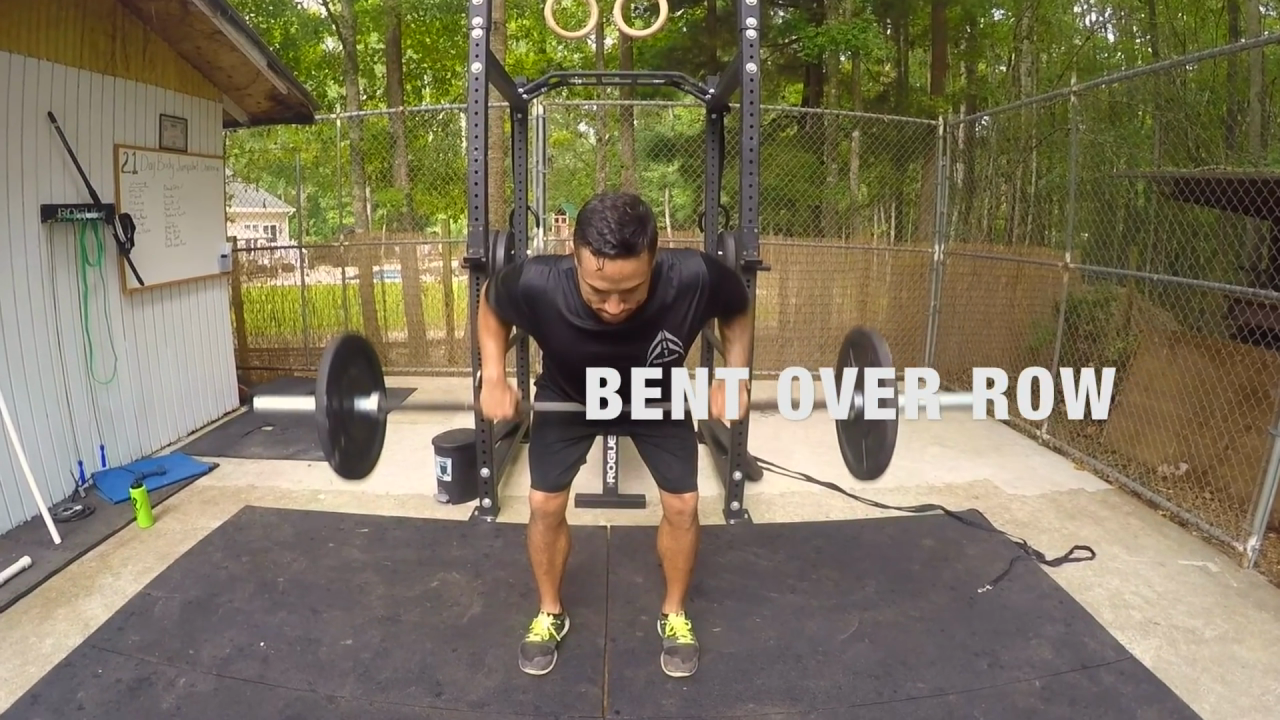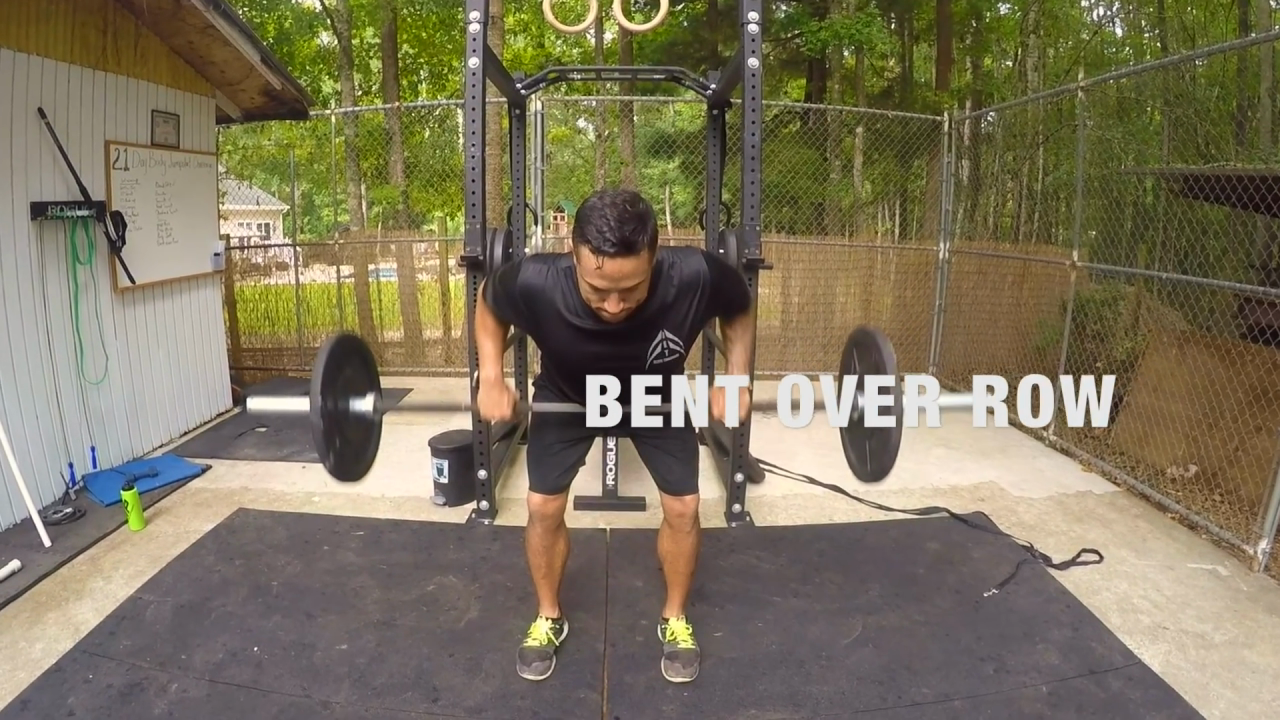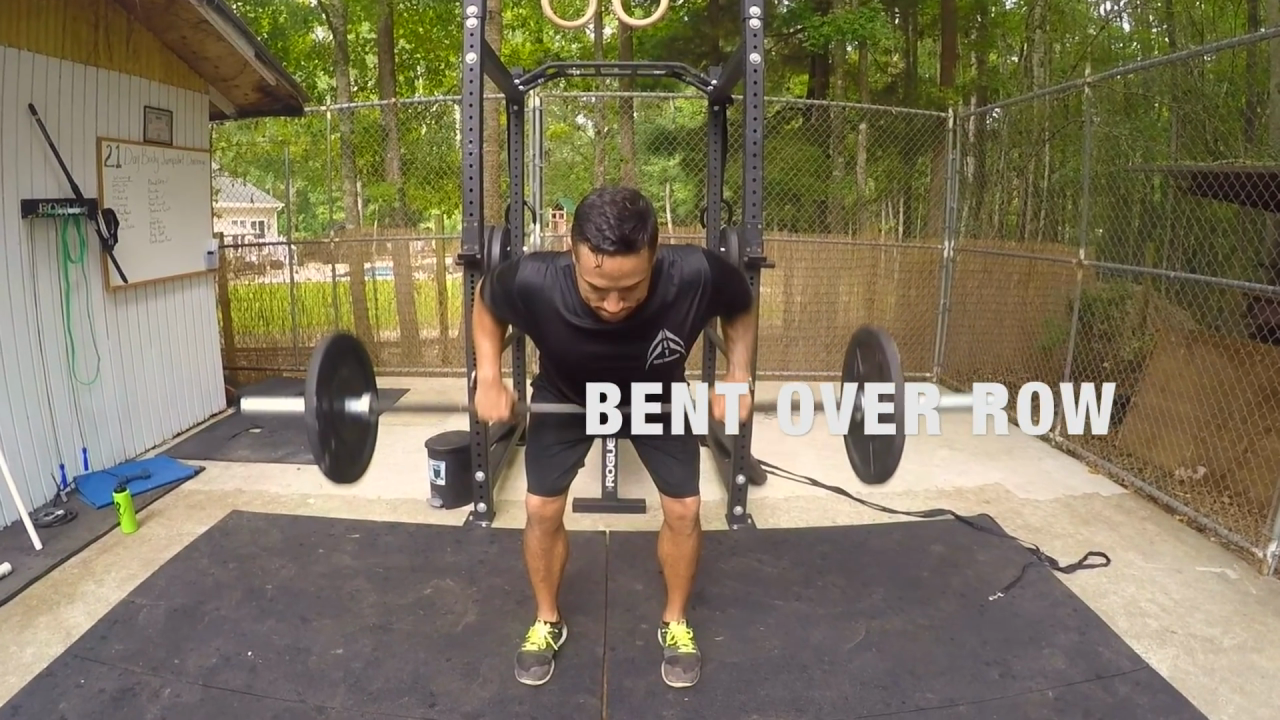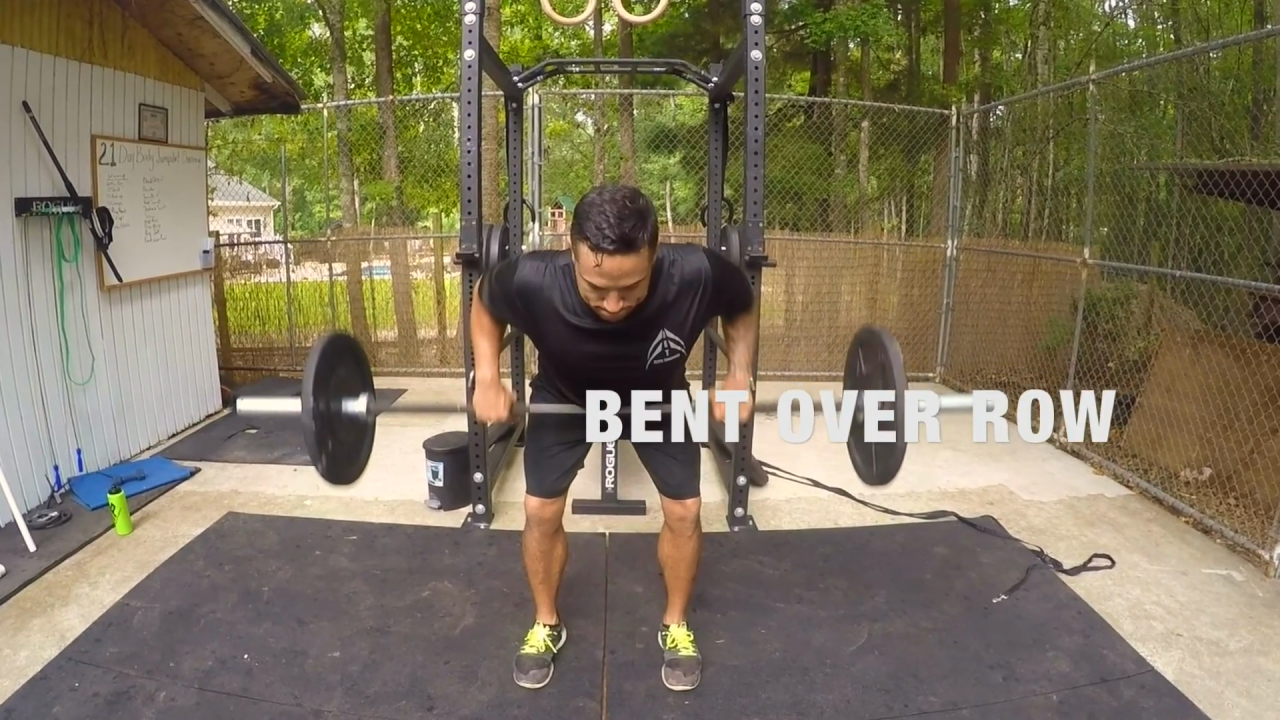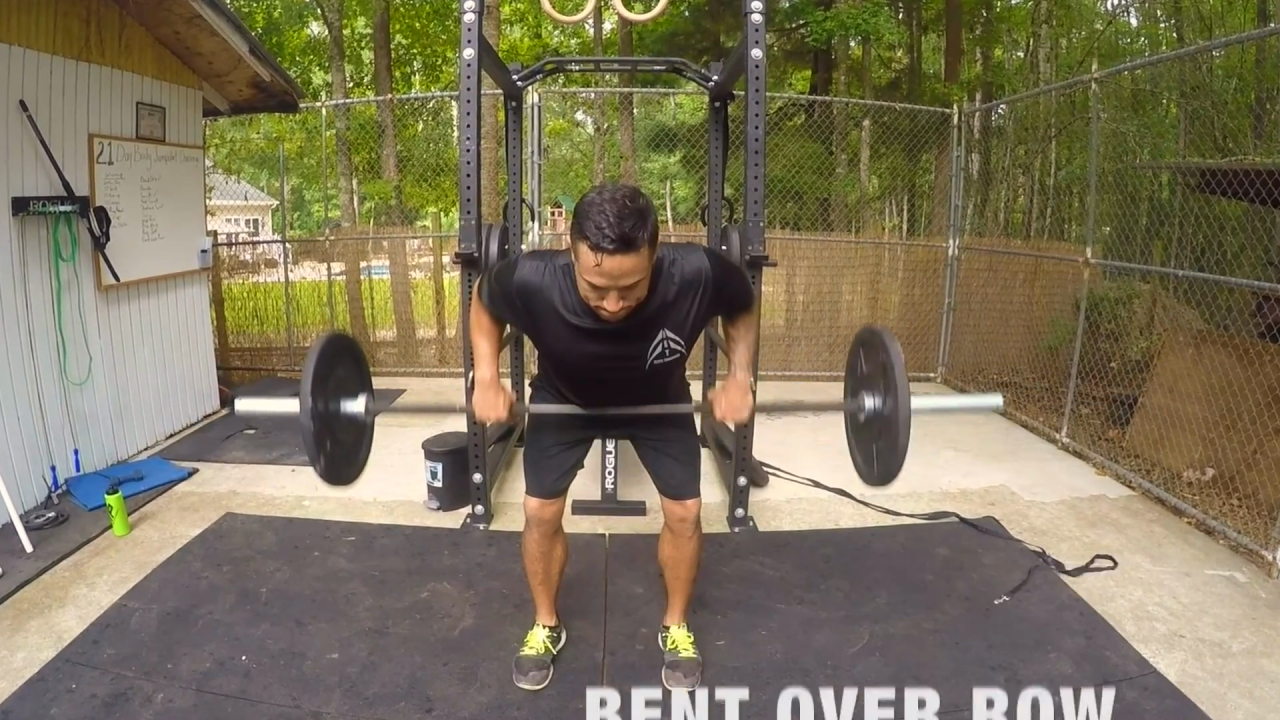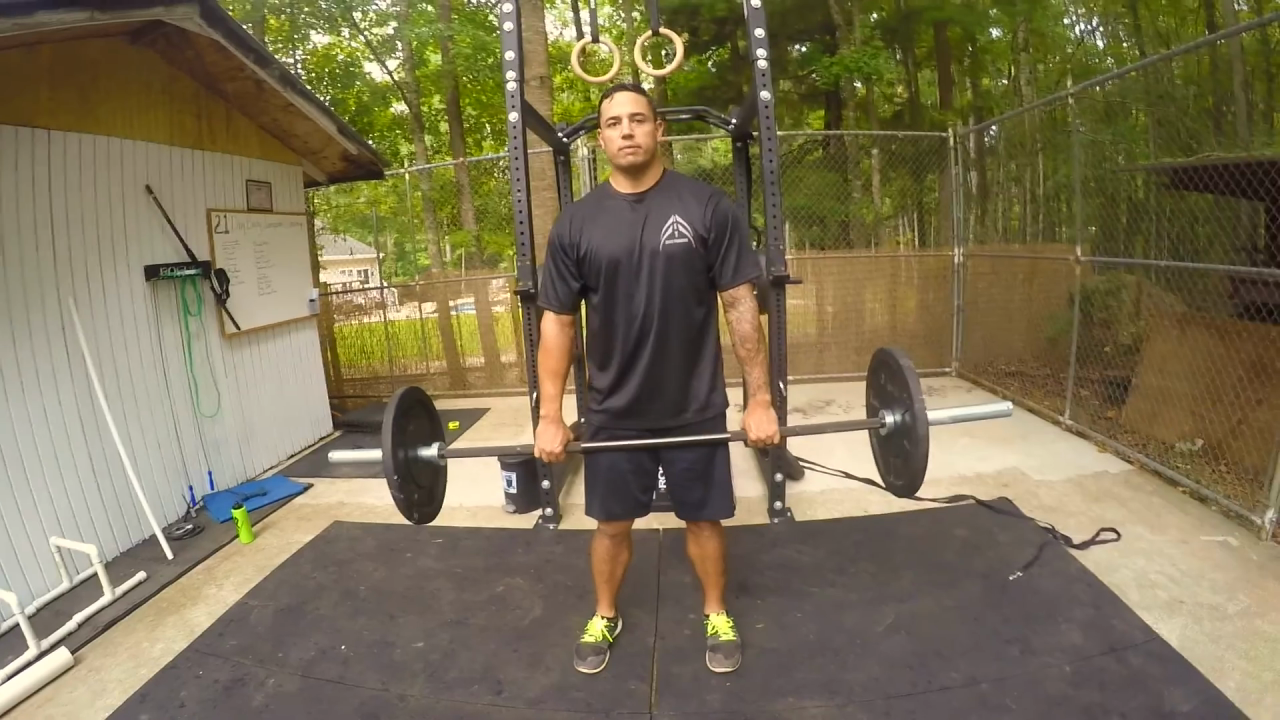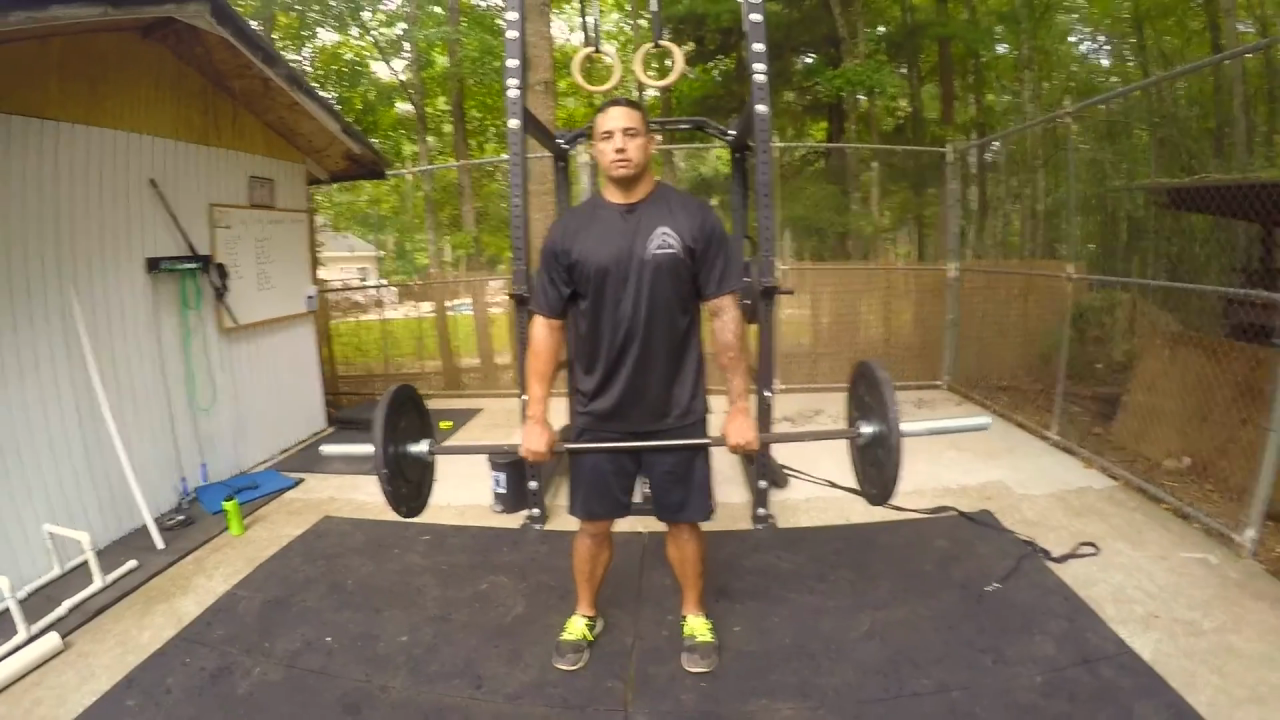
dt=0.3s
person 1, frame 1
left shoulder: (695, 277)
right shoulder: (536, 283)
left elbow: (738, 309)
right elbow: (490, 303)
left wrist: (734, 378)
right wrist: (493, 378)
left hip: (658, 398)
right hip: (567, 397)
left knee: (682, 504)
right knee: (544, 503)
left ankle: (674, 614)
right ankle: (550, 613)
person 1, frame 2
left shoulder: (696, 275)
right shoulder: (534, 281)
left elbow: (739, 307)
right elbow: (488, 302)
left wrist: (736, 378)
right wrist: (491, 377)
left hip: (658, 397)
right hip: (565, 397)
left knee: (683, 506)
right knee: (543, 505)
left ankle: (674, 618)
right ankle: (548, 618)
person 1, frame 3
left shoulder: (696, 274)
right shoulder: (532, 280)
left elbow: (741, 307)
right elbow: (485, 302)
left wrist: (738, 378)
right wrist: (488, 378)
left hip: (659, 397)
right hip: (564, 397)
left knee: (683, 508)
right knee: (541, 507)
left ankle: (675, 623)
right ankle: (546, 622)
person 1, frame 4
left shoulder: (698, 273)
right shoulder: (530, 280)
left elbow: (742, 307)
right elbow: (483, 301)
left wrist: (739, 378)
right wrist: (487, 379)
left hip: (659, 398)
right hip: (563, 398)
left knee: (684, 510)
right knee: (540, 509)
left ankle: (675, 626)
right ankle: (546, 624)
person 1, frame 5
left shoulder: (697, 273)
right shoulder: (530, 279)
left elbow: (743, 308)
right elbow: (483, 302)
left wrist: (738, 379)
right wrist: (487, 379)
left hip: (659, 401)
right hip: (564, 400)
left knee: (684, 510)
right knee: (540, 510)
left ankle: (675, 627)
right ankle: (546, 625)
person 1, frame 6
left shoulder: (707, 206)
right shoulder: (576, 222)
left elbow: (740, 303)
right elbow: (557, 321)
left wrist: (760, 399)
right wrist: (549, 416)
left hip: (696, 409)
right hip: (613, 413)
left knee: (704, 519)
right knee: (611, 524)
left ankle: (716, 614)
right ankle: (605, 616)
person 1, frame 7
left shoulder: (694, 218)
right shoulder: (569, 230)
left elbow: (724, 313)
right elbow: (547, 325)
left wrist: (740, 406)
right wrist: (535, 416)
left hip: (677, 414)
right hip: (598, 415)
left knee: (683, 520)
right knee: (593, 523)
left ankle: (693, 616)
right ankle: (585, 615)
